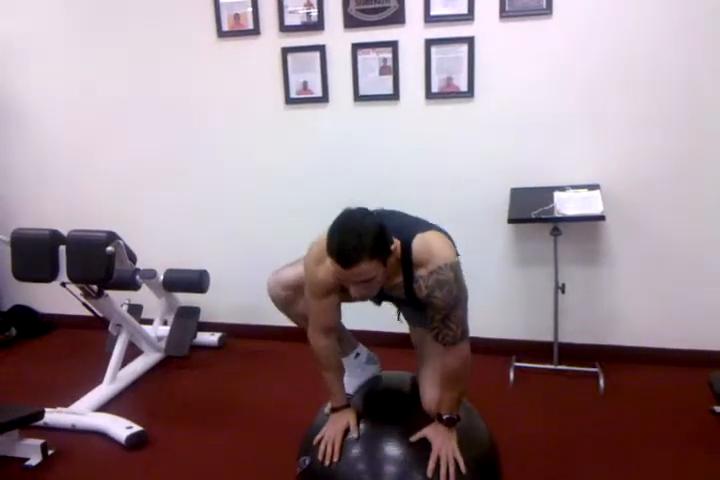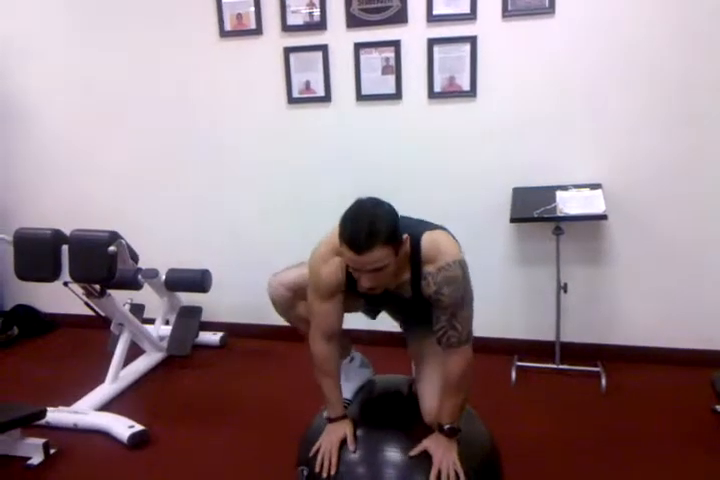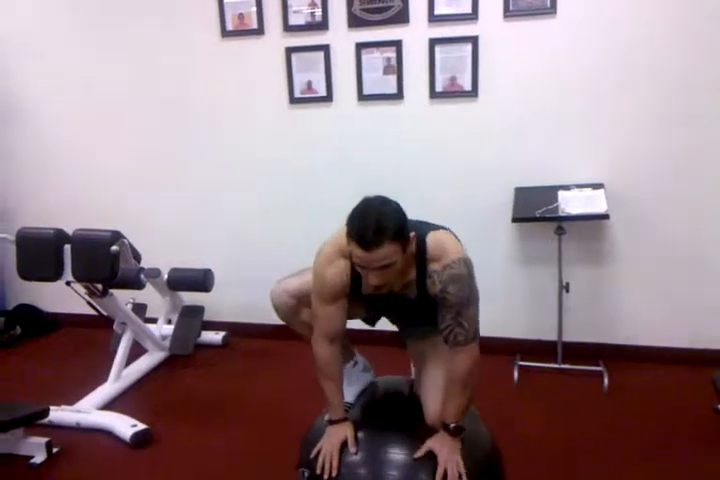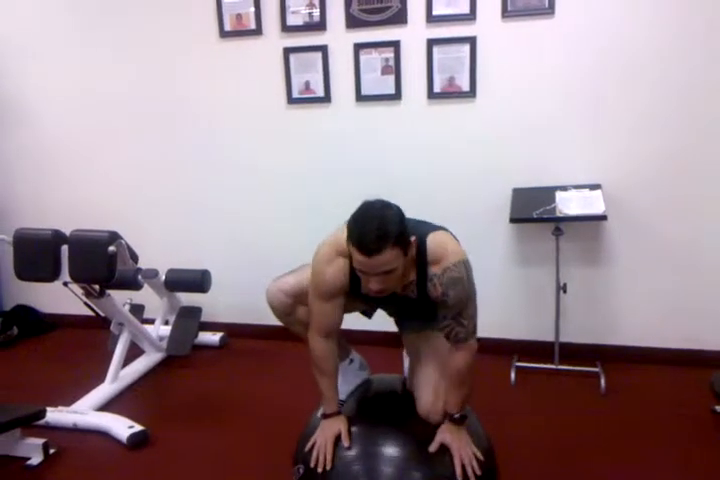
dt=0.2s
person 1, frame 1
left shoulder: (435, 265)
right shoulder: (321, 259)
left elbow: (455, 350)
right elbow: (322, 333)
left wrist: (446, 422)
right wrist: (339, 406)
left hip: (421, 292)
right hip: (374, 268)
left knee: (434, 404)
right knee: (279, 286)
left ankle: (427, 369)
right ankle: (358, 360)
person 1, frame 2
left shoulder: (442, 263)
right shoulder: (328, 257)
left elbow: (458, 353)
right elbow: (324, 338)
left wrist: (446, 433)
right wrist: (336, 418)
left hip: (422, 307)
left knee: (435, 414)
right knee: (280, 288)
left ankle: (424, 373)
right ankle: (352, 365)
person 1, frame 3
left shoulder: (448, 263)
right shoulder: (333, 258)
left elbow: (464, 352)
right elbow: (326, 340)
left wrist: (450, 432)
right wrist: (337, 419)
left hip: (426, 313)
right hip: (367, 299)
left knee: (438, 418)
right knee: (283, 296)
left ankle: (424, 376)
right ankle: (355, 369)
person 1, frame 4
left shoulder: (447, 264)
right shoulder: (332, 257)
left elbow: (463, 346)
right elbow: (322, 336)
left wrist: (454, 421)
right wrist: (331, 413)
left hip: (424, 308)
right hip: (356, 294)
left knee: (433, 413)
right knee: (279, 295)
left ankle: (416, 371)
right ankle: (349, 365)
